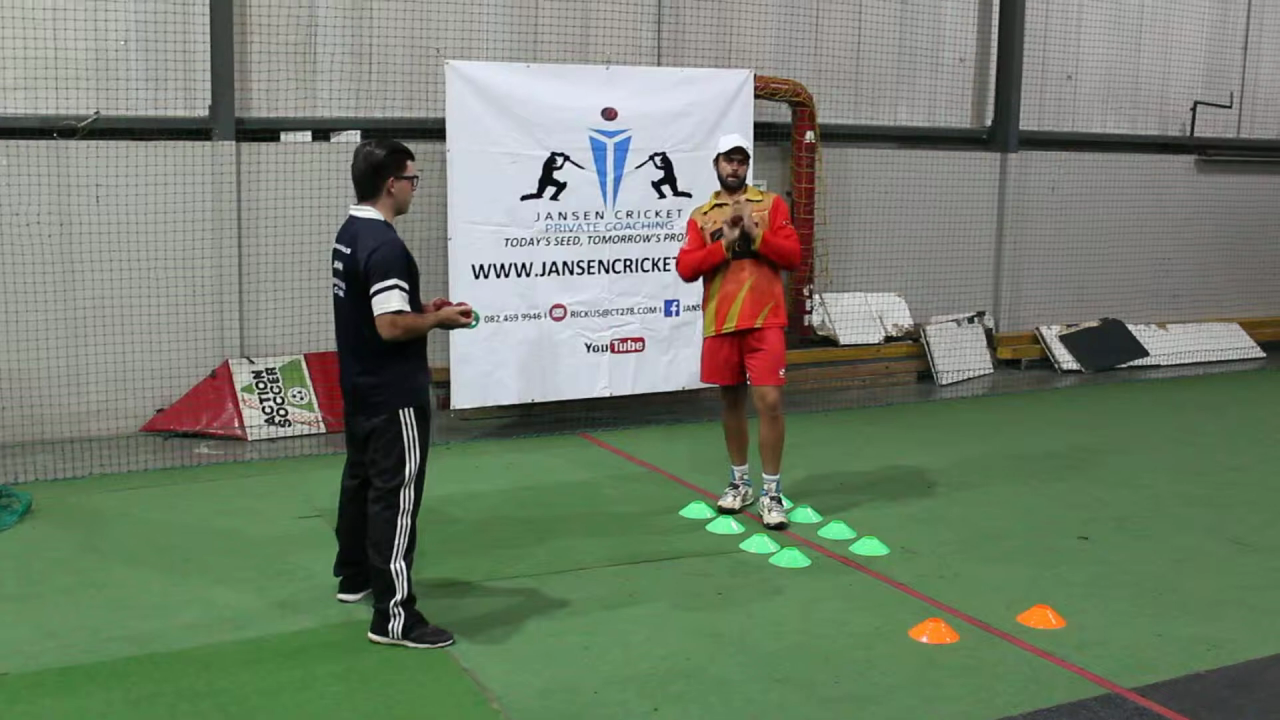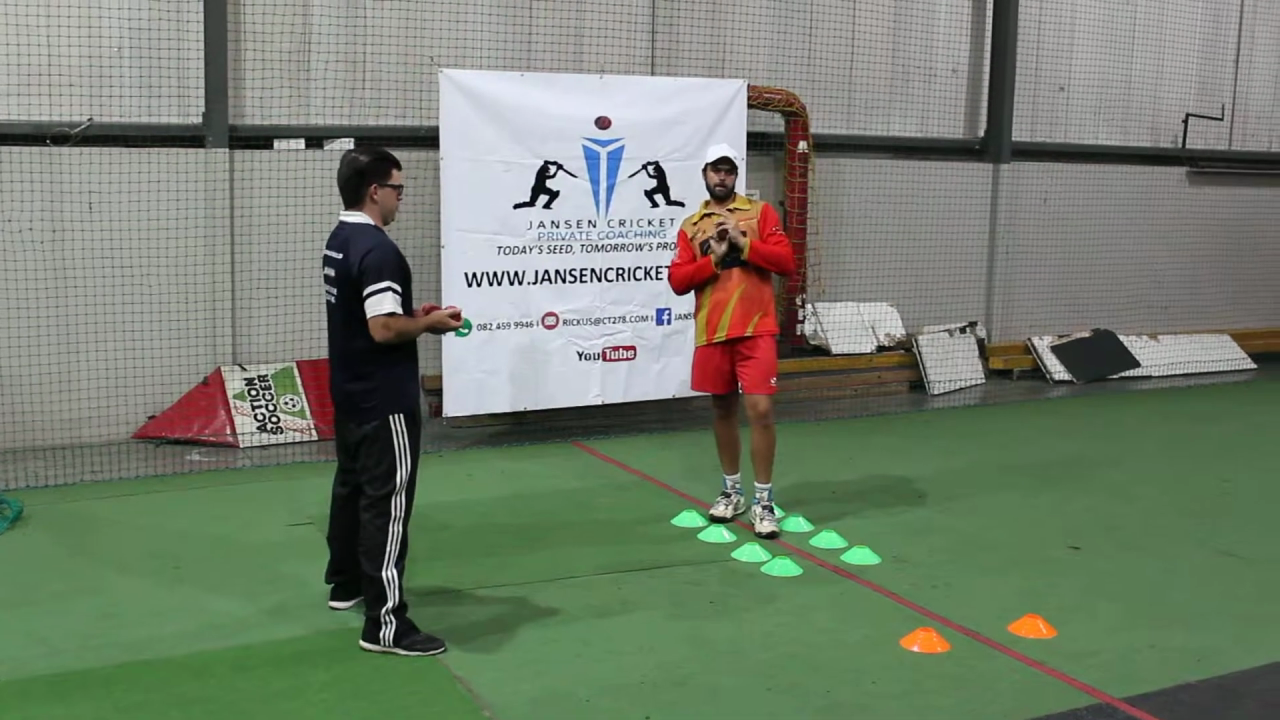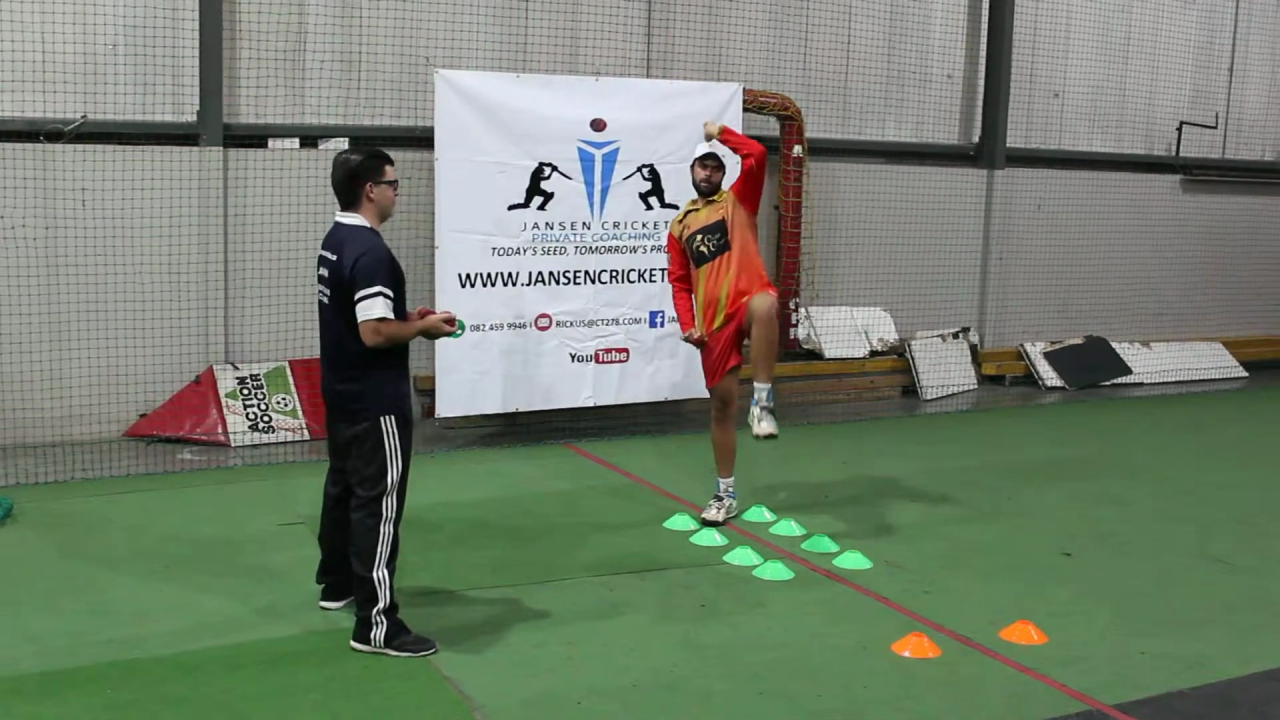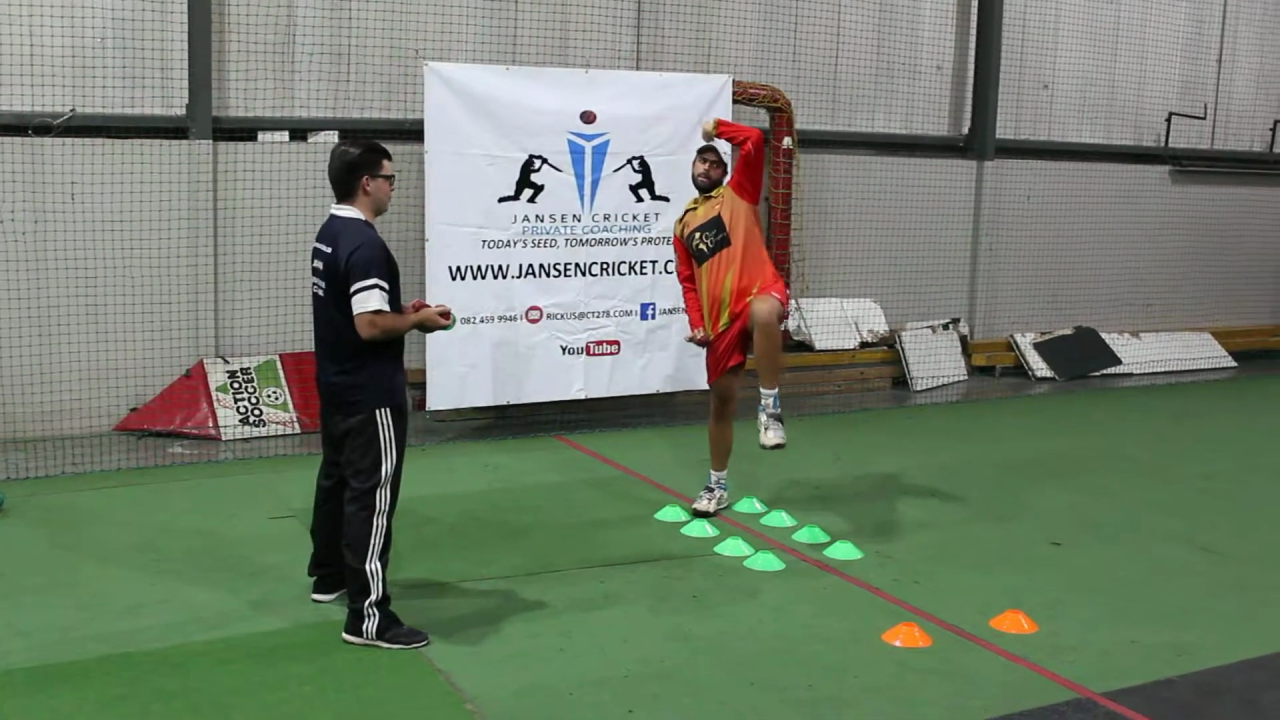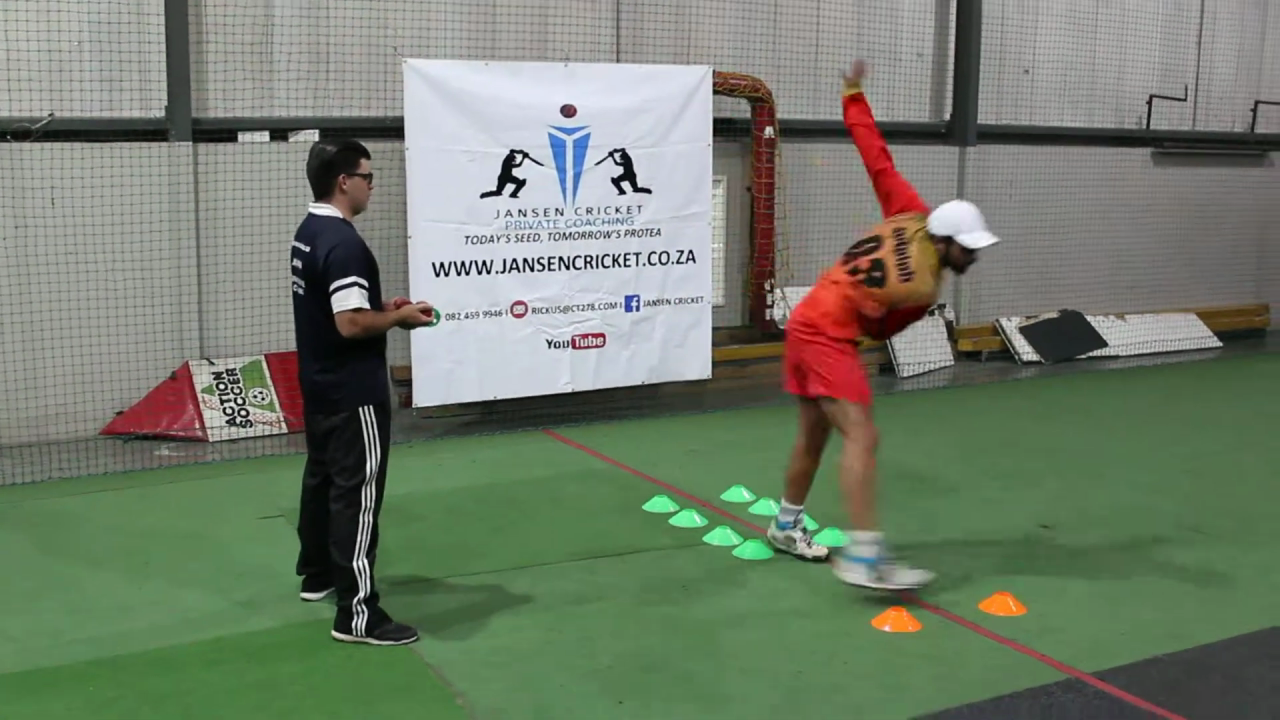
dt=1s
person 1, frame 1
left shoulder: (350, 233)
right shoulder: (385, 246)
right elbow: (391, 327)
left wrist: (420, 309)
right wrist: (439, 319)
left hip: (360, 387)
right hip: (393, 396)
left knee: (361, 479)
right knee: (395, 497)
left ankle: (354, 576)
right ankle: (393, 615)
person 1, frame 2
left shoulder: (339, 241)
right shoulder: (377, 249)
right elbow: (385, 329)
left wrist: (412, 313)
right wrist: (430, 322)
left hip: (351, 392)
right hip: (384, 400)
left knee: (352, 486)
right knee: (387, 503)
left ankle: (346, 583)
right ankle: (385, 623)
person 1, frame 3
left shoulder: (335, 240)
right shoulder: (370, 252)
right elbow: (374, 333)
left wrist: (405, 316)
right wrist: (423, 328)
left hip: (343, 392)
right hip: (375, 401)
left knee: (344, 487)
right knee: (378, 504)
left ankle: (337, 583)
right ankle: (375, 623)
person 1, frame 4
left shoulder: (329, 233)
right shoulder: (365, 245)
right elbow: (370, 326)
left wrist: (401, 310)
right wrist: (418, 321)
left hip: (337, 385)
right hip: (370, 394)
left knee: (337, 479)
right knee: (372, 497)
left ankle: (329, 575)
right ankle: (368, 615)
person 1, frame 5
left shoulder: (308, 231)
right shoulder: (344, 243)
right elbow: (351, 323)
left wrist: (382, 306)
right wrist: (399, 318)
left hip: (320, 384)
right hip: (353, 392)
left knee: (322, 477)
right knee: (357, 495)
left ankle: (317, 574)
right ankle: (357, 612)
person 2, frame 1
left shoulder: (772, 204)
right shoulder: (701, 216)
left elbow: (792, 256)
right elbow: (686, 269)
left wrist: (755, 232)
right wrist: (725, 242)
left hip: (765, 322)
right hip: (721, 323)
left knee: (769, 402)
right knee: (731, 400)
left ankle: (771, 492)
right ankle: (739, 482)
person 2, frame 2
left shoulder: (761, 212)
right shoulder: (691, 226)
left elbow: (785, 262)
right elbow: (677, 281)
left wrist: (743, 243)
right wrist: (713, 258)
left hip: (755, 330)
right hip: (712, 333)
left knee: (760, 410)
right knee: (723, 409)
left ankle: (763, 500)
right ankle: (731, 491)
person 2, frame 3
left shoulder: (739, 199)
right shoulder: (680, 225)
left elbow: (757, 155)
right elbow: (679, 281)
left wrist: (720, 133)
right wrist: (687, 324)
left hip: (751, 300)
right hip: (713, 319)
left knee: (765, 308)
right knee: (722, 403)
left ankle: (762, 401)
right ankle: (725, 493)
person 2, frame 4
left shoulder: (739, 192)
right shoulder: (684, 224)
left elbow: (755, 140)
right elbow: (688, 281)
left wrist: (716, 127)
right wrist: (697, 324)
left hip: (760, 295)
right hip: (721, 319)
left knee: (764, 314)
right knee: (721, 401)
left ankle: (770, 407)
right ankle: (717, 486)
person 2, frame 5
left shoulder: (913, 218)
right shoulder: (919, 292)
left elbow: (877, 160)
right elbow: (880, 328)
left wrist: (853, 96)
left hip: (808, 324)
right hip: (825, 334)
left knee: (816, 431)
right knee: (862, 436)
left ankle: (787, 526)
right ankle: (864, 558)
